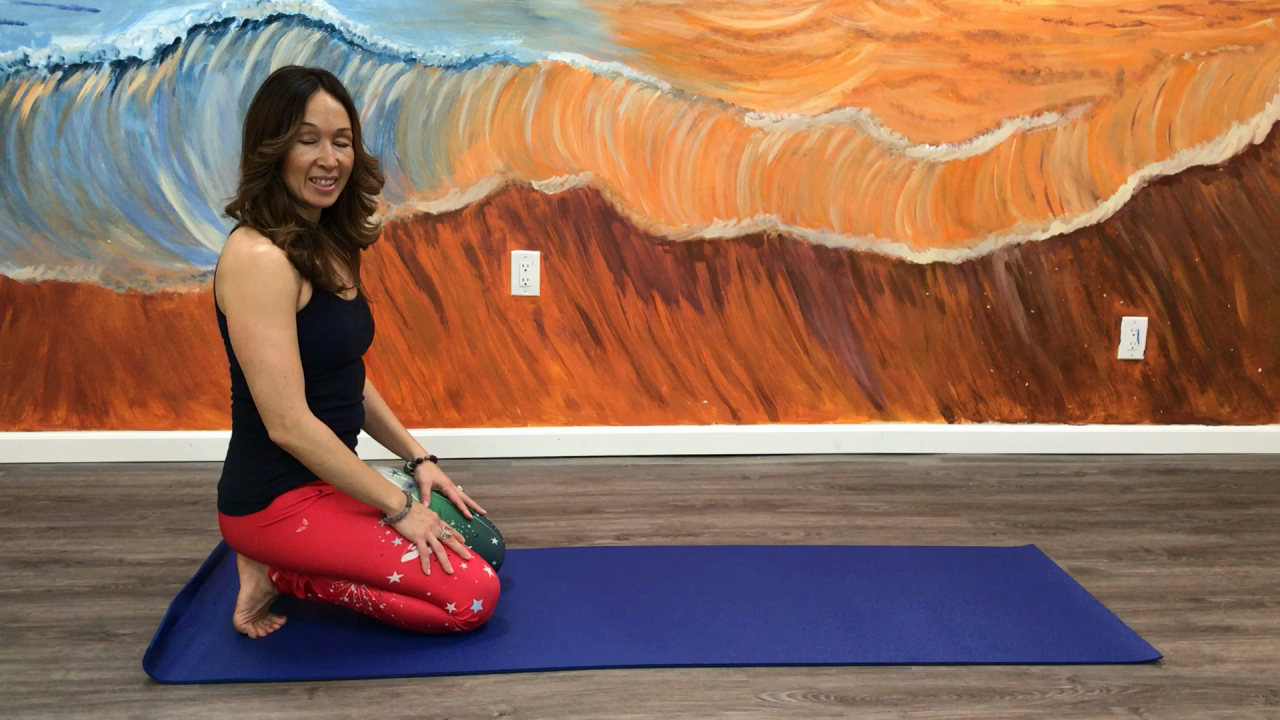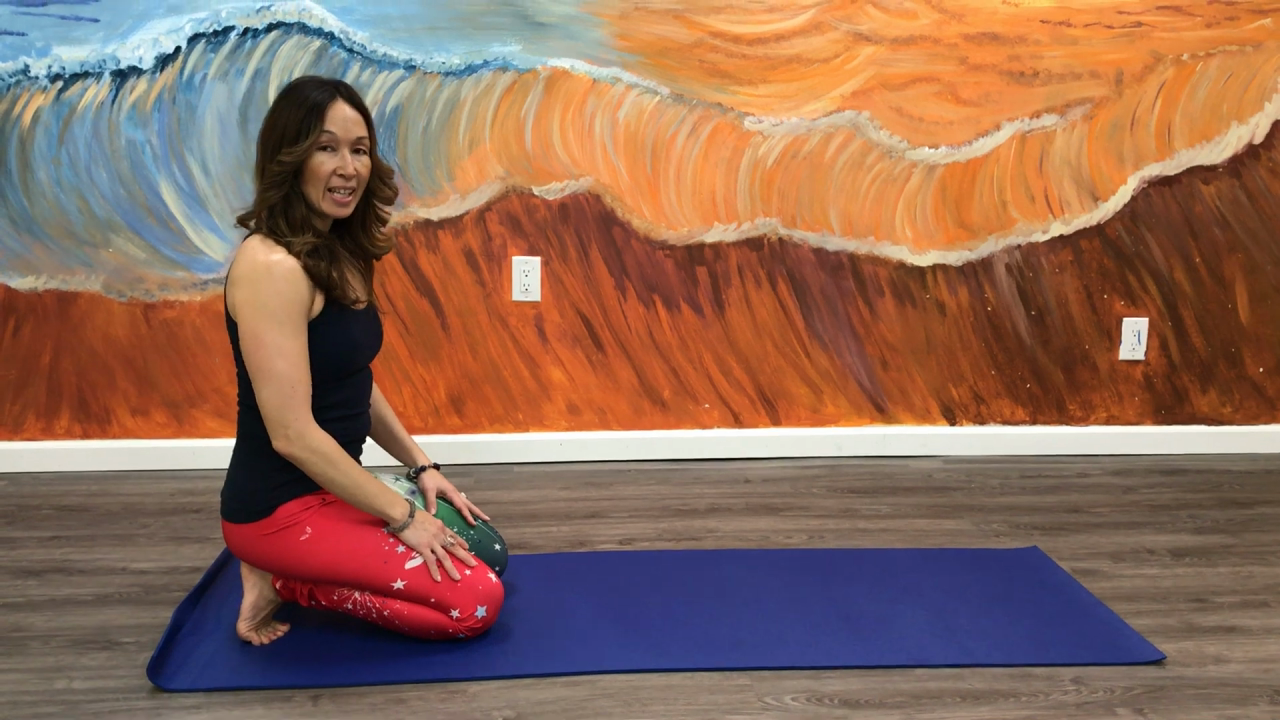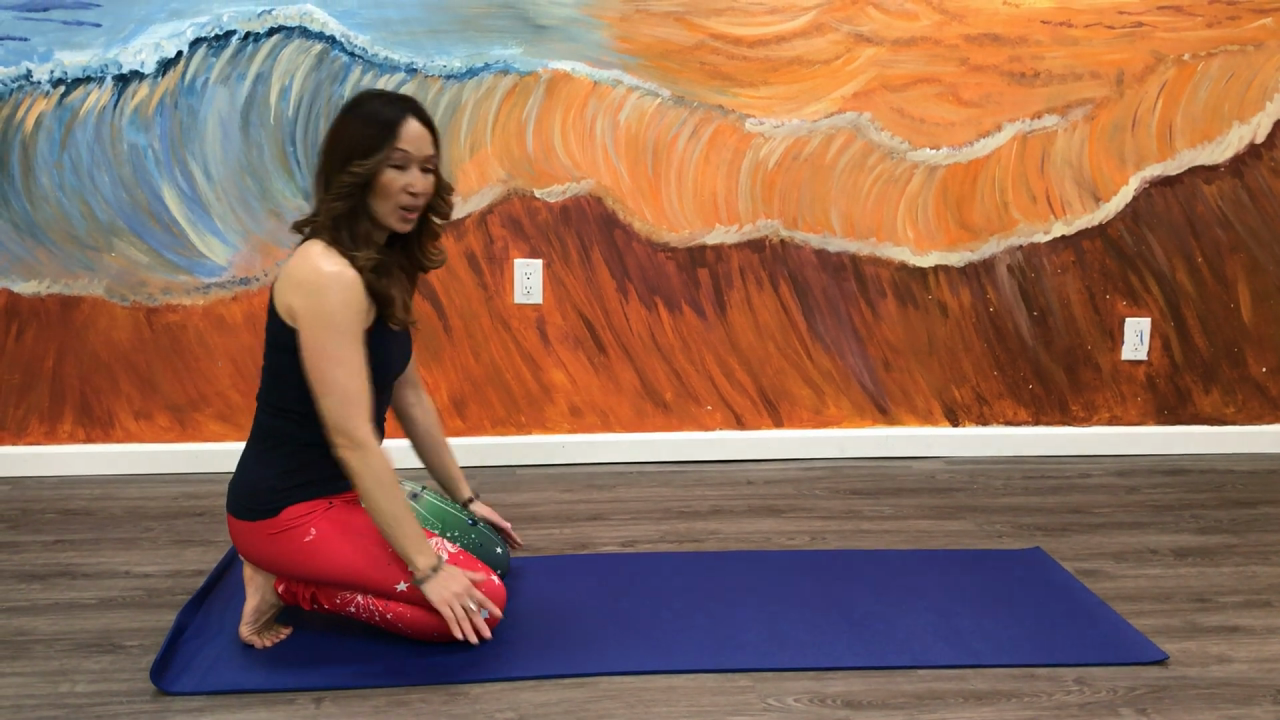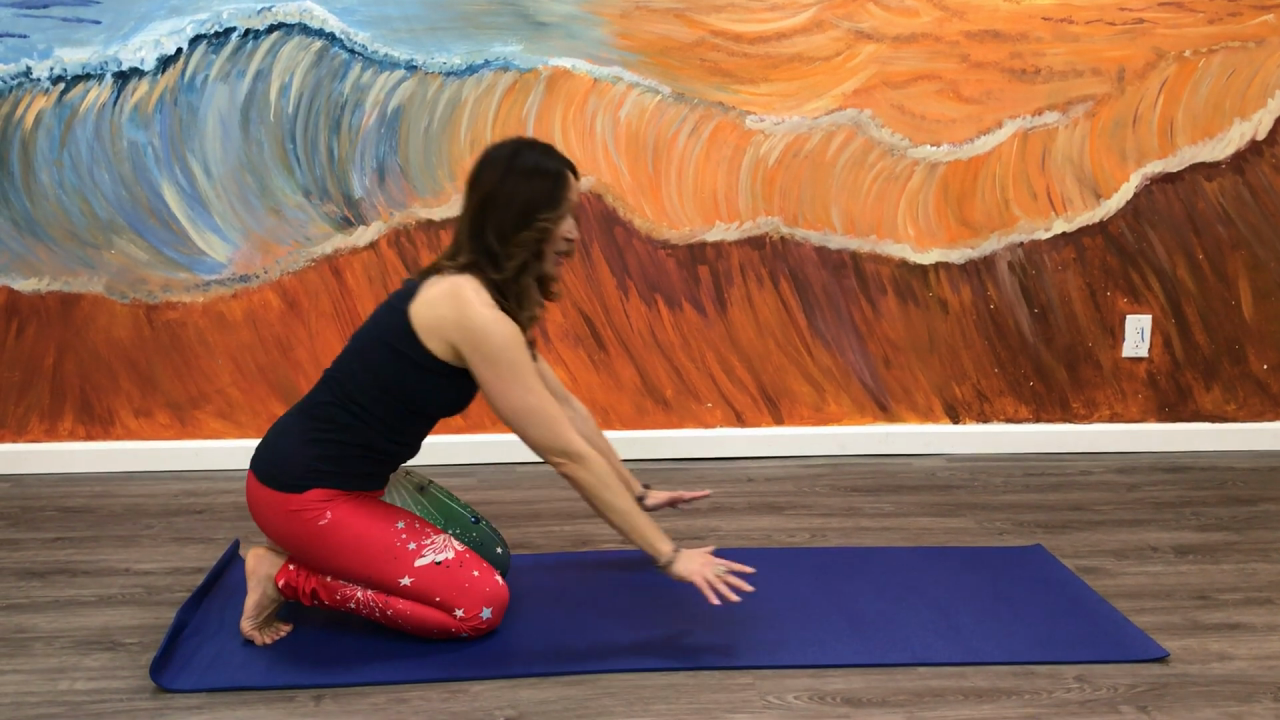
dt=0.5s
person 1, frame 1
left shoulder: (325, 244)
right shoulder: (259, 258)
right elbow: (288, 422)
left wrist: (418, 459)
right wrist: (398, 507)
left hip: (320, 481)
right hip: (278, 498)
left knee: (477, 545)
right knee: (472, 594)
left ankle: (284, 565)
right ankle: (281, 574)
person 1, frame 2
left shoulder: (338, 253)
right shoulder: (273, 266)
right elbow: (292, 434)
left wrist: (421, 467)
right wrist: (402, 515)
left hip: (325, 490)
right hip: (281, 507)
left knee: (481, 548)
right knee: (475, 600)
left ankle: (290, 574)
right ankle: (283, 581)
person 1, frame 3
left shoulder: (386, 265)
right shoulder: (329, 275)
left elbow: (409, 395)
right elbow: (353, 438)
left wrist: (463, 496)
right wrist: (426, 568)
left hip: (326, 495)
right hip: (287, 508)
left knee: (473, 561)
right knee: (481, 597)
left ankle: (292, 571)
right ankle: (287, 584)
person 1, frame 4
left shoulder: (469, 289)
right shoulder: (474, 313)
left elbow: (564, 407)
right elbow: (568, 454)
left wrist: (637, 493)
right wrist: (669, 556)
left hip: (337, 479)
right hip: (304, 489)
left knee: (477, 555)
right knee: (479, 602)
left ankle: (308, 553)
right ankle: (290, 576)
